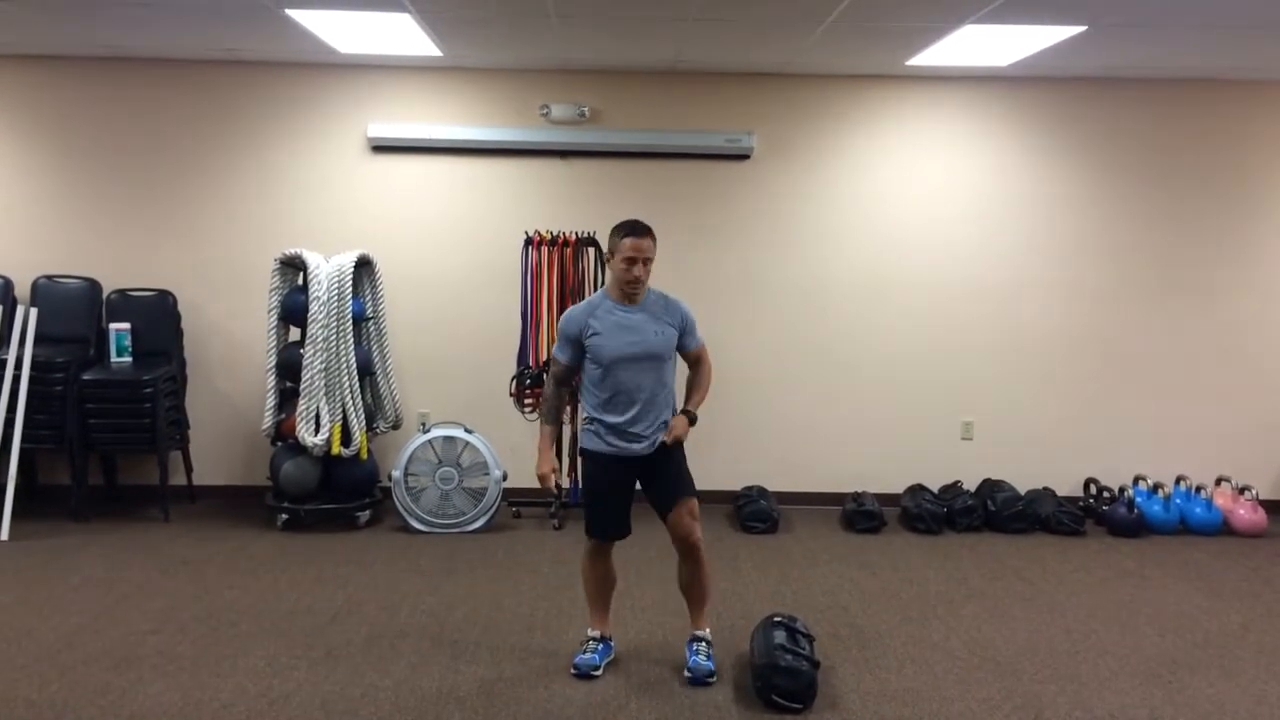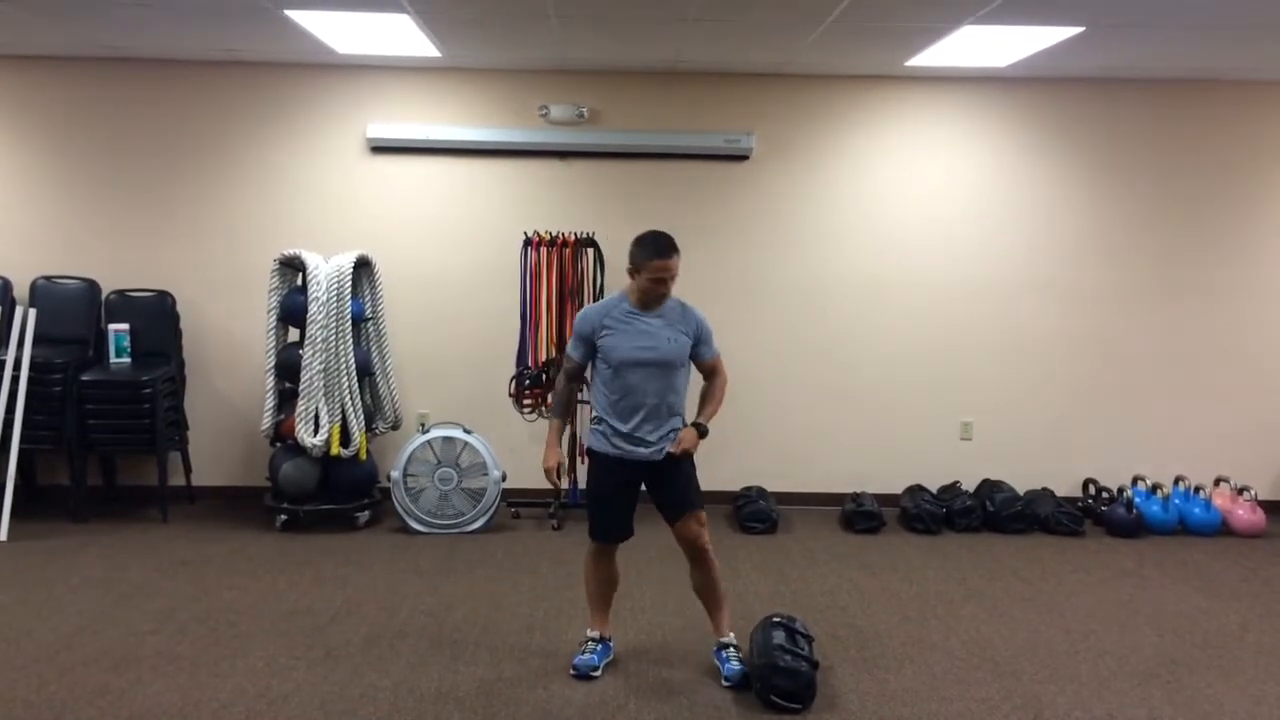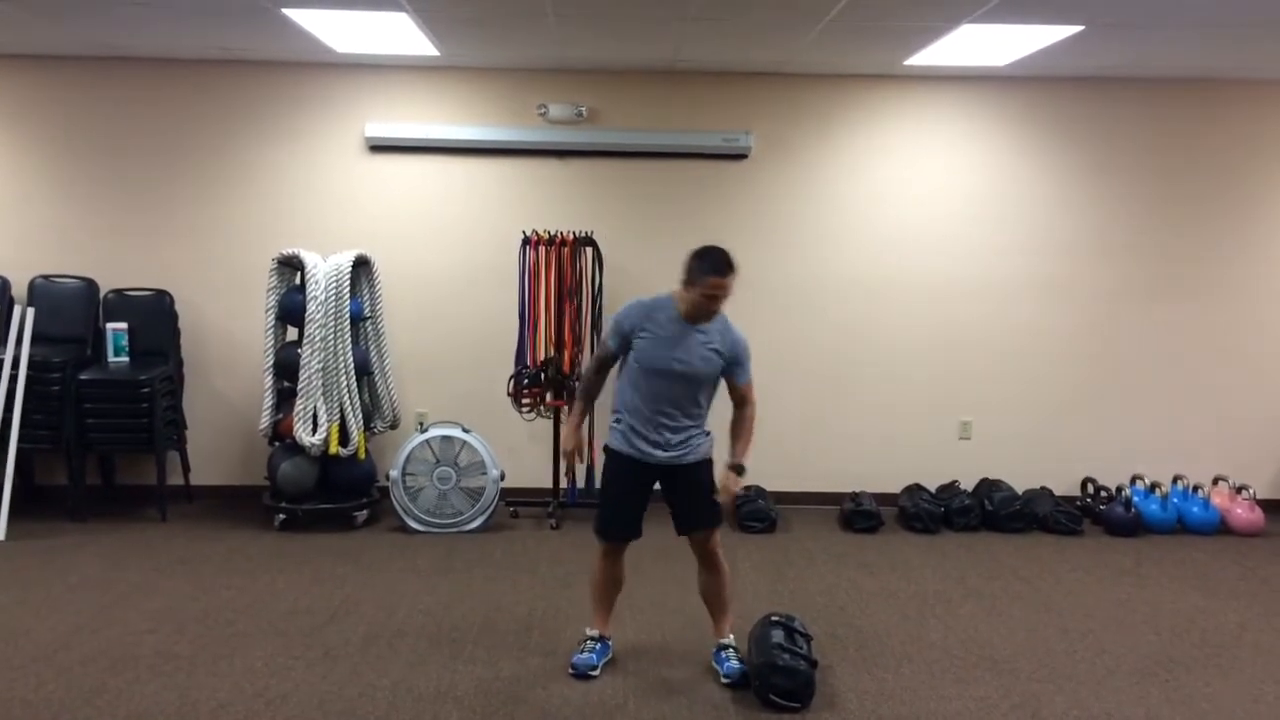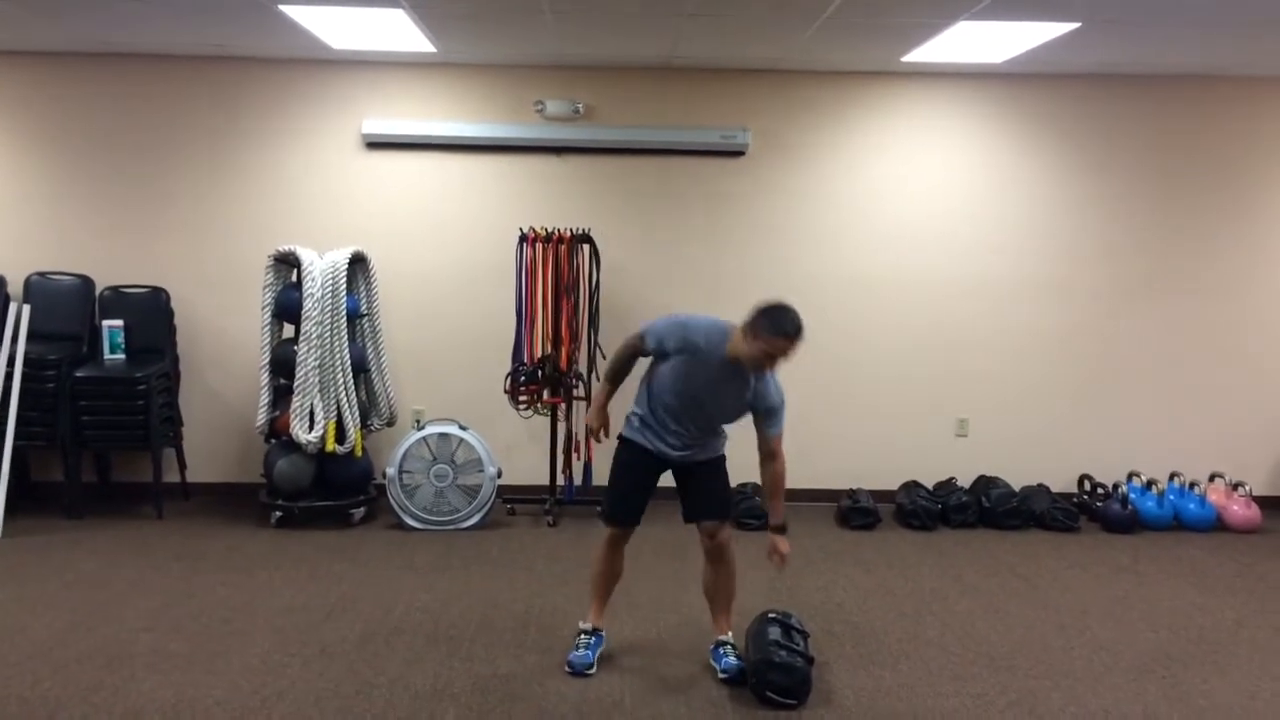
dt=0.2s
person 1, frame 1
left shoulder: (674, 313)
right shoulder: (579, 319)
left elbow: (700, 365)
right elbow: (557, 383)
left wrist: (687, 414)
right wrist: (546, 448)
left hip: (661, 444)
right hip: (603, 449)
left knee: (689, 537)
right knee: (599, 544)
left ankle: (699, 636)
right ankle: (599, 636)
person 1, frame 2
left shoulder: (690, 322)
right shoulder: (594, 319)
left elbow: (716, 377)
right elbow: (569, 379)
left wrist: (699, 426)
right wrist: (554, 442)
left hip: (669, 448)
right hip: (610, 450)
left knee: (697, 542)
right knee: (602, 545)
left ankle: (724, 640)
right ankle: (599, 637)
person 1, frame 3
left shoulder: (730, 342)
right shoulder: (637, 317)
left elbow: (745, 406)
right elbow: (598, 368)
left wrist: (735, 466)
right wrist: (575, 424)
left hip: (690, 455)
right hip: (628, 449)
left knee: (708, 547)
right knee: (611, 545)
left ankle: (725, 642)
right ankle: (597, 636)
person 1, frame 4
left shoulder: (766, 391)
right shoulder: (686, 333)
left elbow: (771, 457)
right elbow: (630, 348)
left wrist: (777, 528)
right wrist: (600, 402)
left hip: (702, 452)
right hip: (643, 438)
left knee: (718, 539)
right knee: (616, 533)
left ankle: (723, 640)
right ankle: (591, 630)
